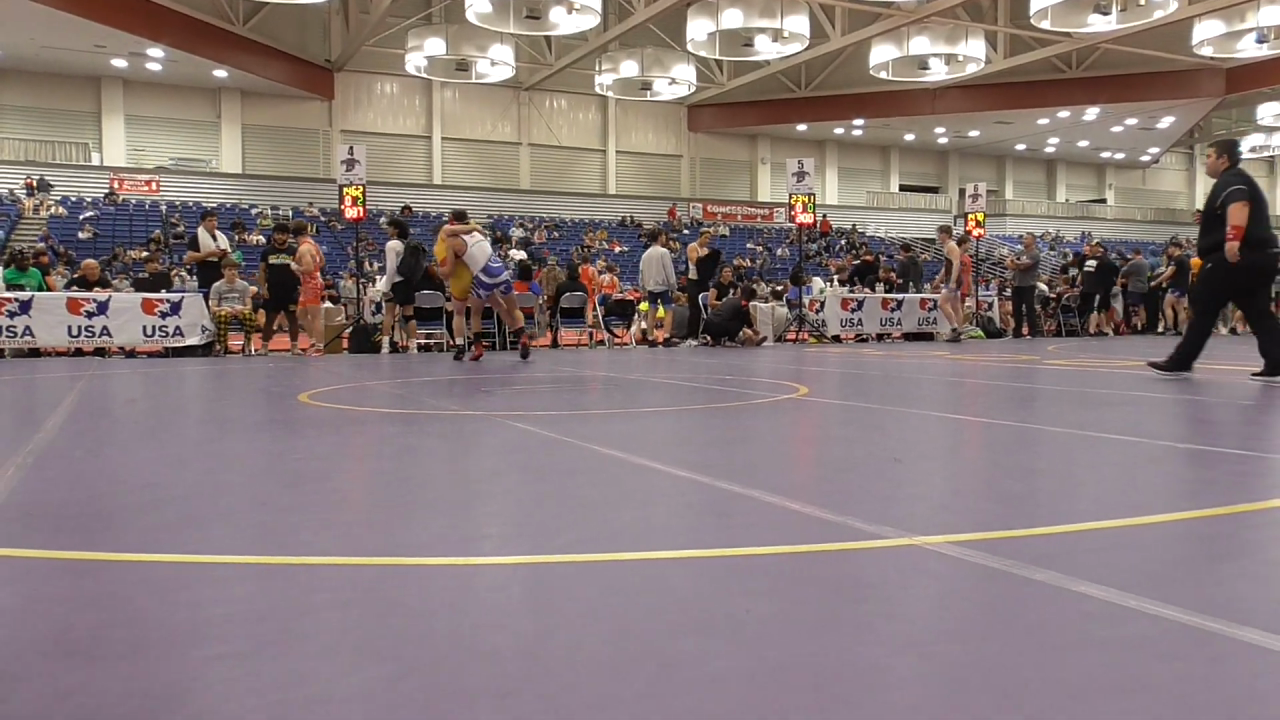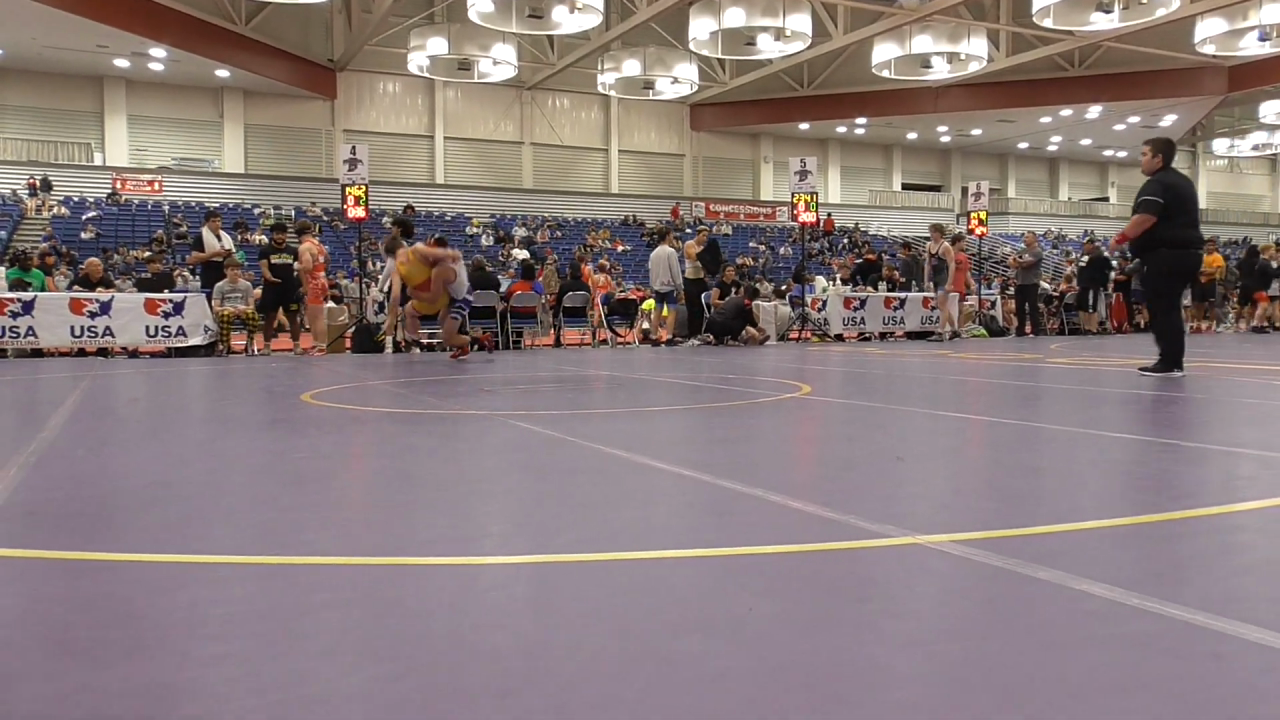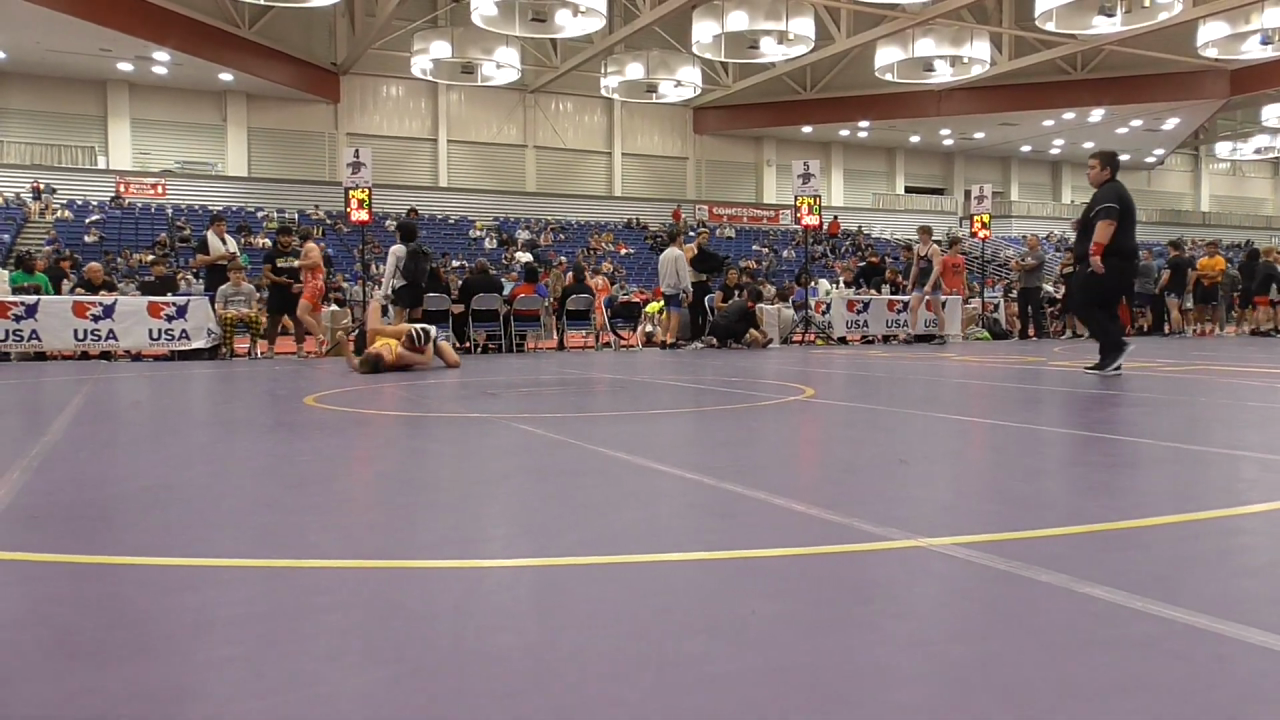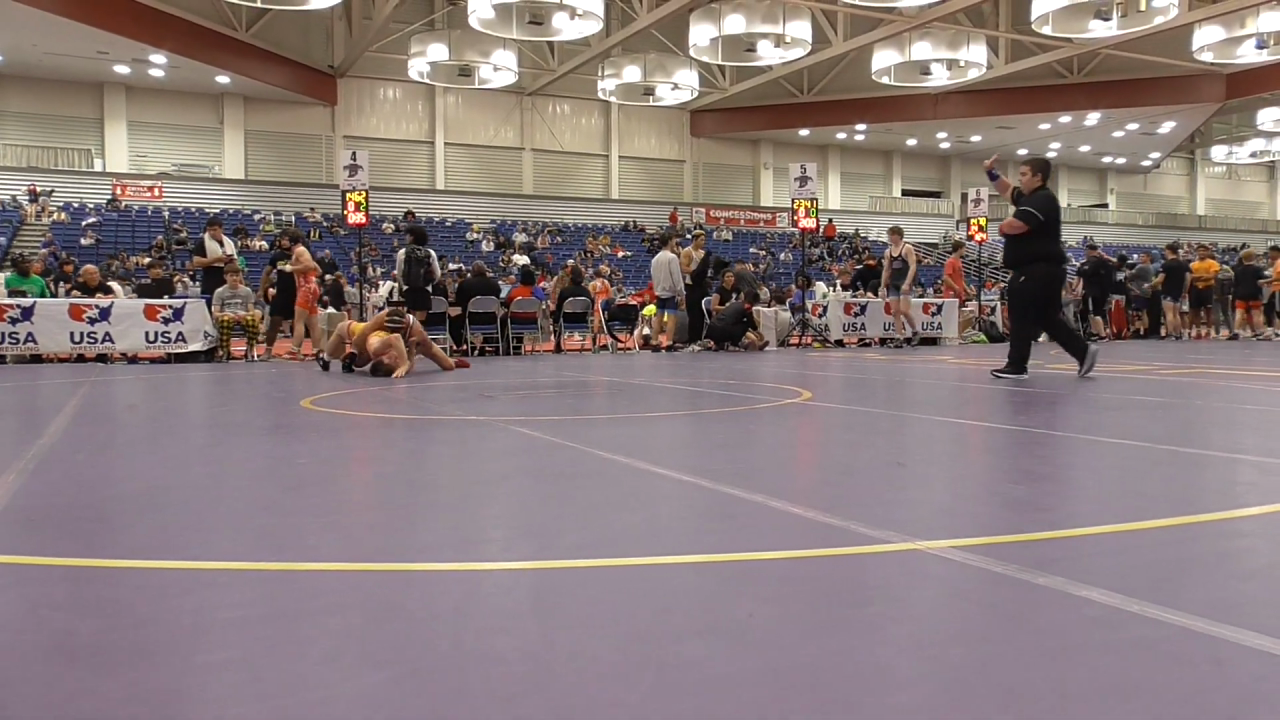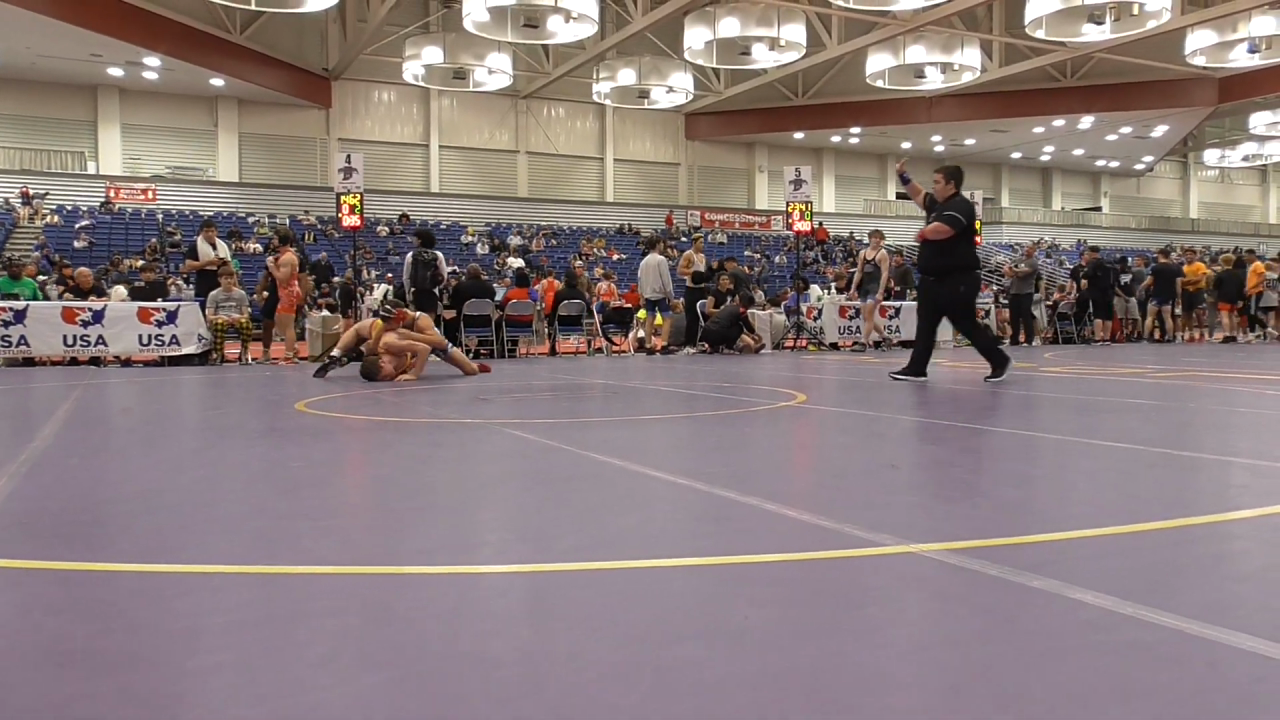
dt=0.5s
person 1, frame 1
left shoulder: (1230, 180)
right shoulder: (1239, 181)
left elbow: (1239, 206)
left wrist: (1232, 239)
right wrist: (1206, 221)
left hip: (1232, 257)
right hip: (1259, 256)
left knee: (1203, 310)
right knee: (1259, 313)
left ankle: (1179, 363)
person 1, frame 2
left shoulder: (1157, 184)
right shoulder: (1183, 182)
left elbow: (1145, 218)
left wrist: (1120, 238)
left hip: (1165, 255)
right hip: (1187, 253)
left knee: (1163, 309)
right knee: (1165, 307)
left ankle: (1171, 363)
right ankle: (1171, 359)
person 1, frame 3
left shoulder: (1108, 193)
right shoulder: (1117, 192)
left elbow: (1106, 224)
left wrist: (1095, 252)
left hip: (1107, 263)
right hip: (1119, 262)
left knee: (1083, 307)
right knee: (1107, 311)
left ankle: (1116, 347)
right ankle: (1110, 361)
person 1, frame 4
left shoulder: (1042, 199)
right shoulder: (1031, 196)
left elbow: (1014, 225)
right elbow: (1007, 190)
left wrist: (1003, 226)
right wrist: (991, 173)
left hip: (1039, 270)
right hip: (1039, 269)
left knee: (1022, 317)
right knee: (1049, 318)
left ankle: (1015, 367)
right ankle: (1084, 351)
person 1, frame 5
left shoulder: (961, 206)
right shoulder: (938, 203)
left elbow: (940, 230)
right elbow: (918, 195)
left wrist: (922, 234)
right wrist: (903, 176)
left hip: (959, 279)
right hip: (934, 278)
left knee: (967, 326)
right knee: (925, 324)
left ankle: (1000, 361)
right ankle: (916, 369)
